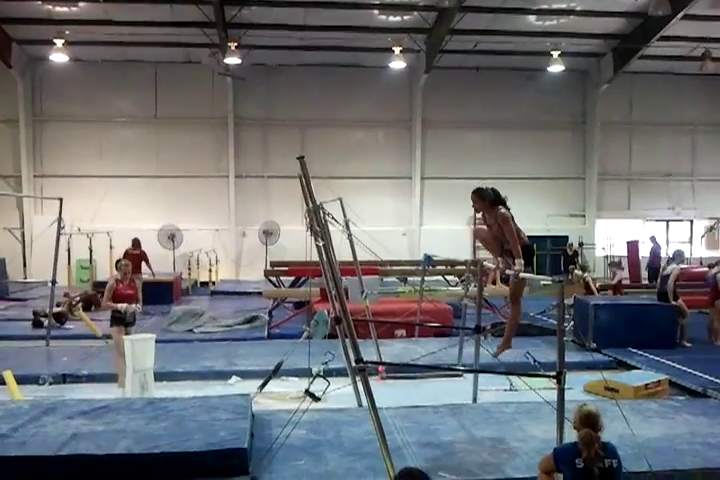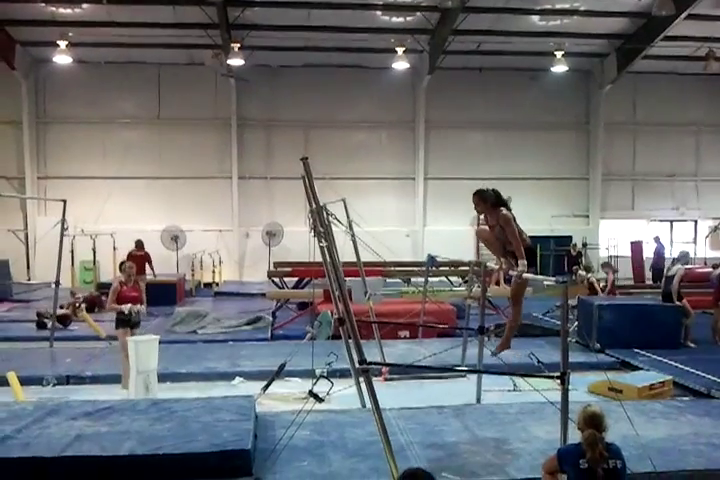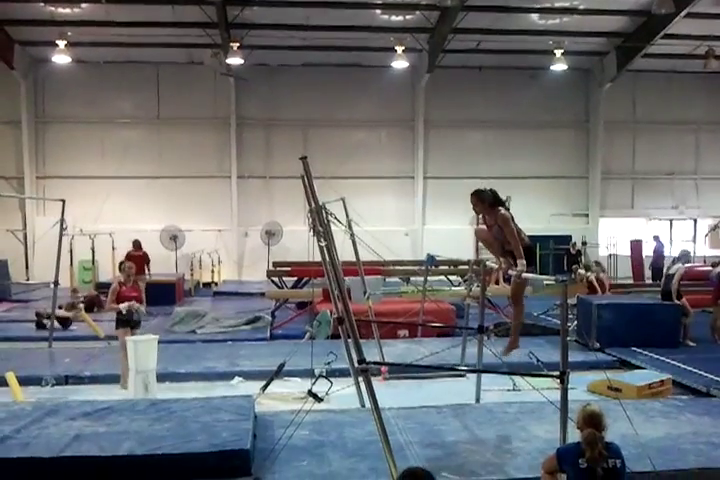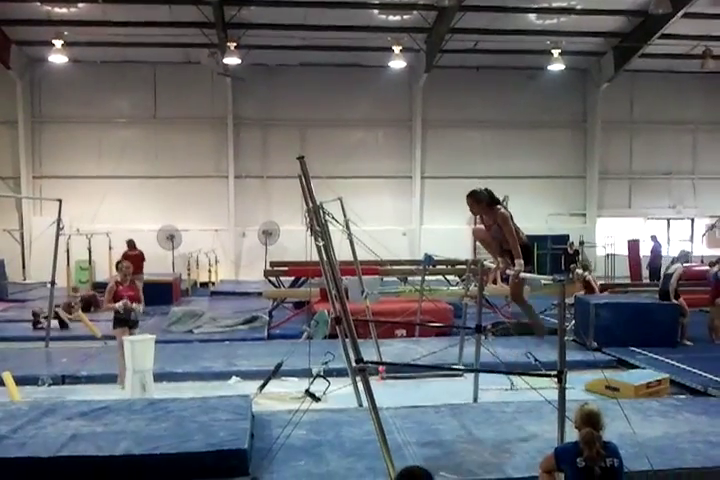
dt=0.1s
person 1, frame 1
left shoulder: (502, 214)
right shoulder: (485, 216)
left elbow: (513, 240)
right elbow: (495, 239)
left wrist: (519, 264)
right wrist: (500, 261)
left hip: (523, 251)
right hip: (508, 251)
left knee: (514, 299)
left ankle: (506, 342)
person 1, frame 2
left shoulder: (504, 215)
right shoulder: (487, 217)
left elbow: (516, 241)
right elbow: (498, 239)
left wrist: (522, 265)
right wrist: (503, 261)
left hip: (526, 253)
right hip: (510, 251)
left knee: (515, 299)
left ankle: (506, 340)
person 1, frame 3
left shoulder: (502, 215)
right shoulder: (485, 217)
left elbow: (515, 241)
right elbow: (496, 239)
left wrist: (521, 264)
right wrist: (502, 261)
left hip: (524, 252)
right hip: (508, 251)
left knee: (516, 298)
left ankle: (514, 339)
person 1, frame 4
left shoulder: (500, 214)
right shoulder: (482, 217)
left elbow: (513, 240)
right elbow: (492, 239)
left wrist: (518, 263)
right wrist: (499, 260)
left hip: (522, 250)
right hip: (505, 249)
left knee: (516, 295)
left ankle: (538, 325)
person 2, frame 1
left shoulder: (135, 283)
right shoulder: (113, 283)
left elbow: (139, 301)
right elbow: (105, 304)
left wrist: (137, 307)
right wrist: (122, 307)
left hip: (130, 318)
right hip: (117, 319)
right knee: (120, 351)
left ankle: (123, 379)
right ankle: (122, 383)
person 2, frame 2
left shoulder: (139, 285)
right shoulder: (117, 285)
left elbow: (144, 303)
right elbow: (110, 306)
left wrist: (141, 308)
right wrist: (126, 307)
left hip: (135, 320)
right hip: (122, 321)
right knee: (126, 352)
left ankle: (125, 381)
right ankle: (128, 383)
person 2, frame 3
left shoulder: (138, 285)
right shoulder: (116, 286)
left elbow: (143, 303)
right elbow: (109, 306)
left wrist: (140, 308)
right wrist: (124, 306)
left hip: (135, 320)
right hip: (122, 321)
right knee: (126, 353)
left ankle: (124, 381)
right ankle: (127, 383)
person 2, frame 4
left shoulder: (136, 284)
right shoulder: (113, 285)
left elbow: (142, 303)
right elbow: (106, 305)
left wrist: (137, 307)
right wrist: (120, 305)
left hip: (133, 320)
right hip: (120, 321)
right knee: (124, 351)
left ankle: (121, 379)
right ankle: (125, 383)
